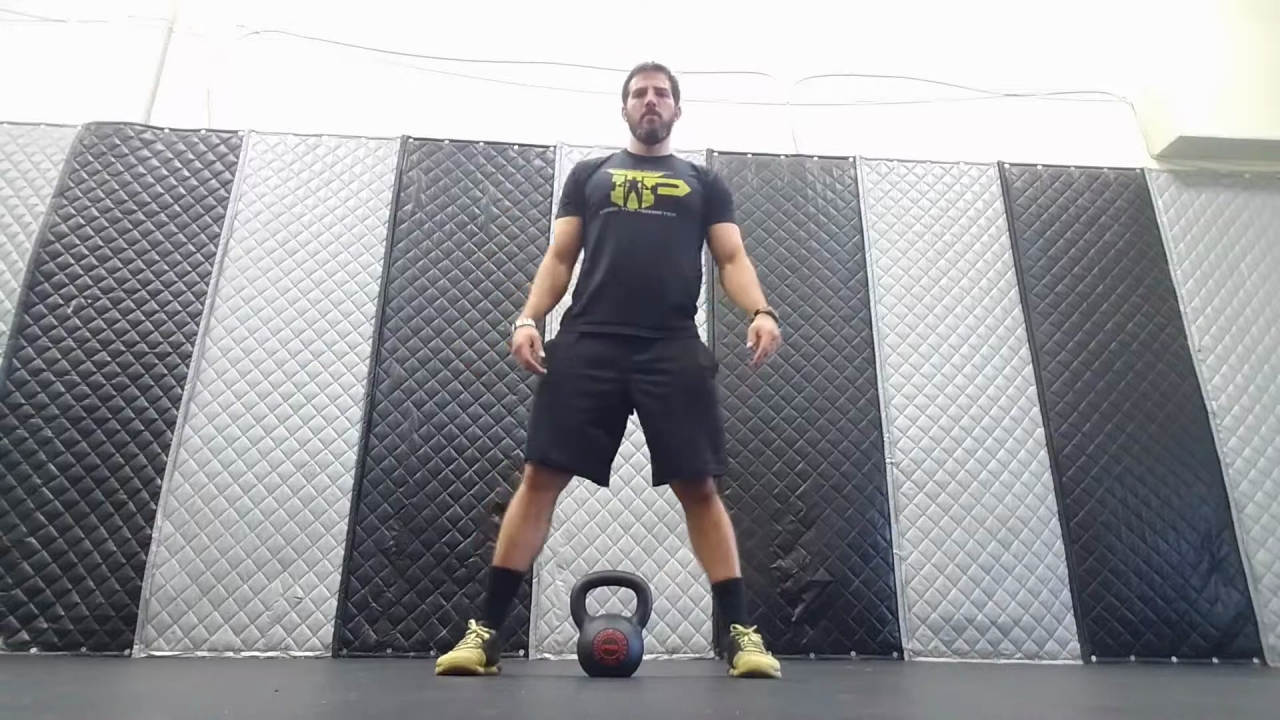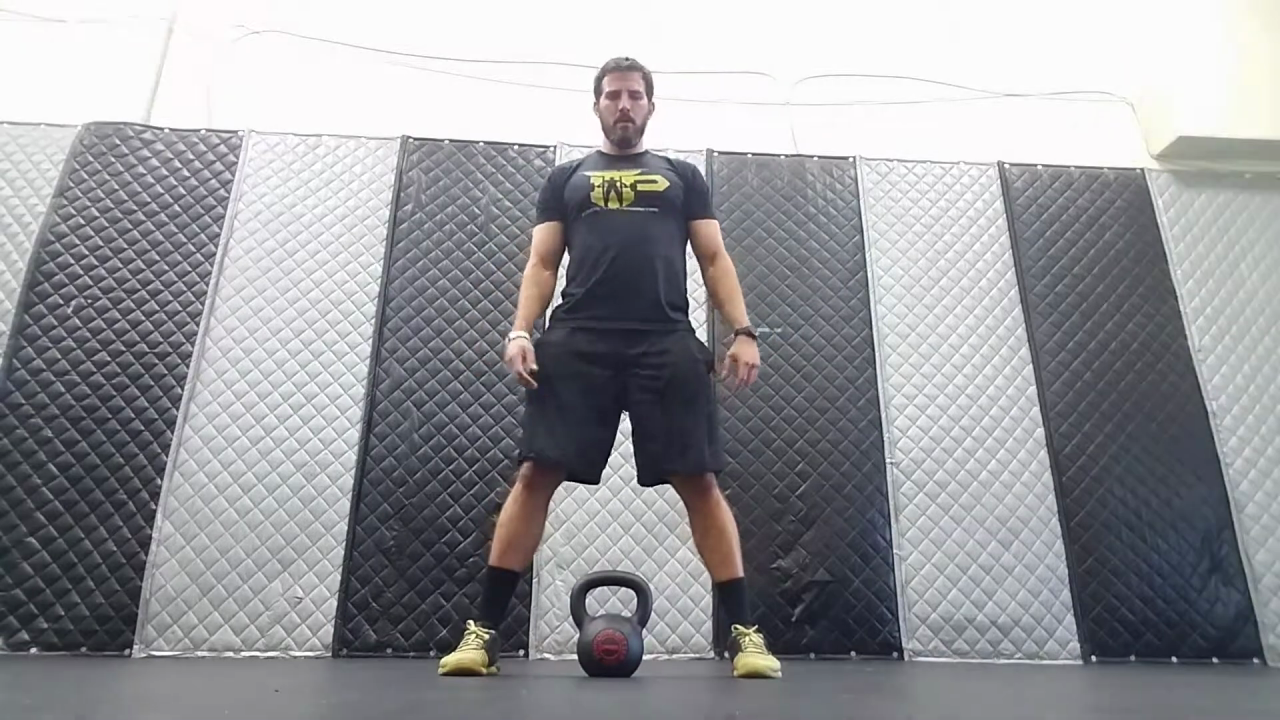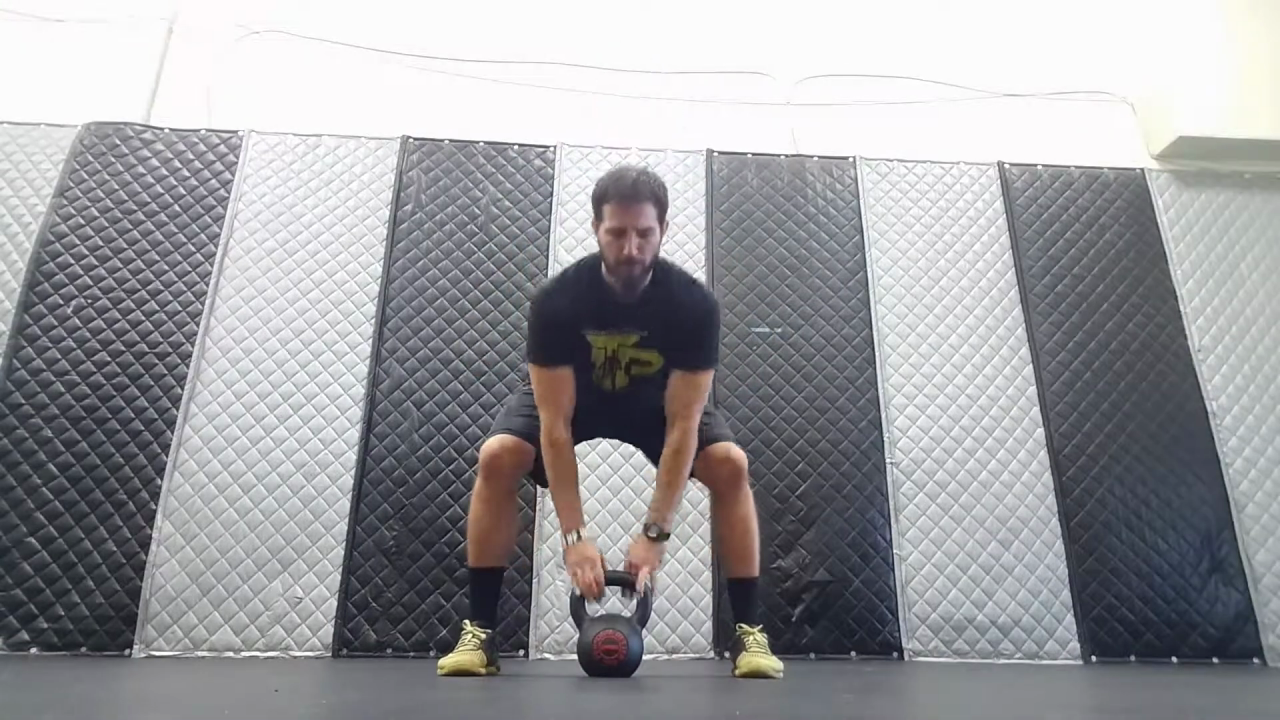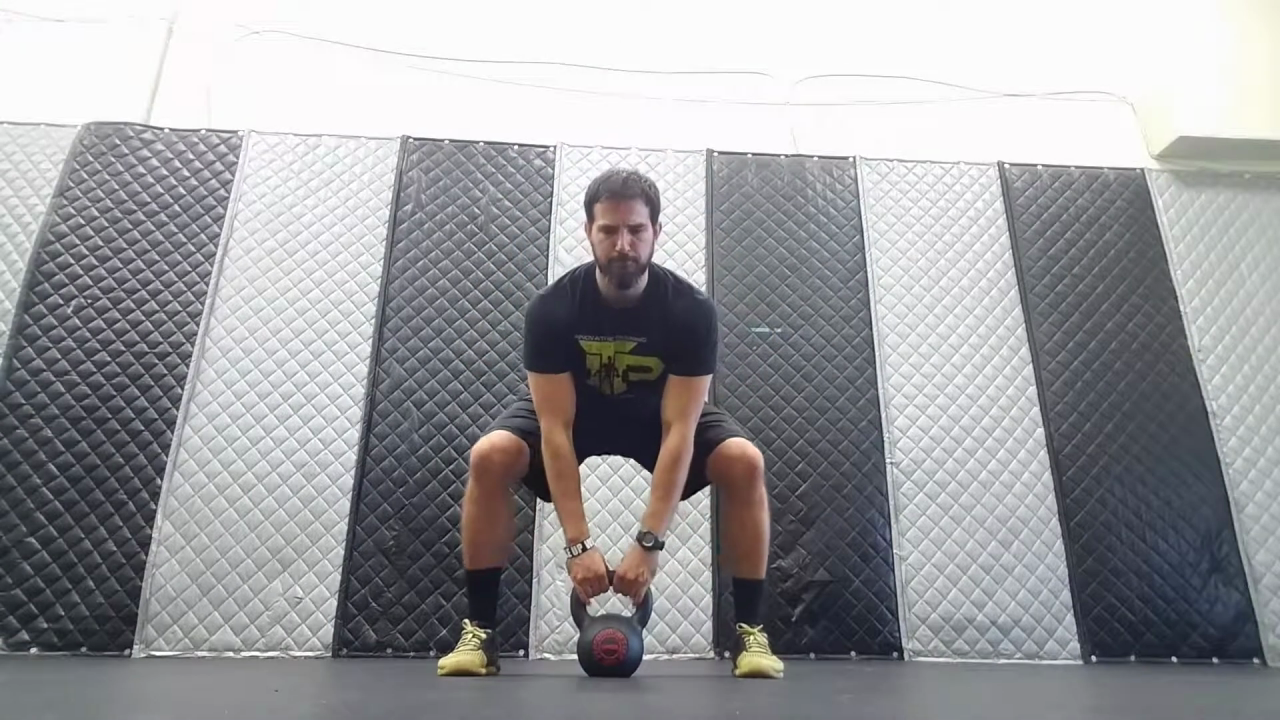
dt=0.7s
person 1, frame 1
left shoulder: (704, 182)
right shoulder: (588, 174)
left elbow: (732, 259)
right elbow: (559, 257)
left wrist: (761, 311)
right wrist: (528, 318)
left hip: (672, 349)
right hip: (585, 343)
left knee: (699, 487)
right knee: (540, 477)
left ankle: (740, 631)
right ankle: (485, 631)
person 1, frame 2
left shoulder: (682, 175)
right shoulder: (567, 177)
left elbow: (715, 260)
right elbow: (541, 264)
left wrist: (743, 331)
right wrist: (521, 330)
left hip: (666, 344)
right hip: (577, 342)
left knee: (699, 483)
right knee: (537, 476)
left ankle: (744, 632)
right ankle: (483, 631)
person 1, frame 3
left shoulder: (693, 304)
right shoulder: (557, 301)
left elbow: (682, 424)
right elbow: (555, 424)
left wrist: (654, 534)
right wrist: (575, 537)
left hip: (655, 404)
right hip: (570, 402)
left knee: (731, 466)
right knee: (497, 459)
left ankle: (749, 632)
right ankle: (479, 631)
person 1, frame 4
left shoulder: (691, 311)
right shoulder: (551, 309)
left elbow: (678, 432)
right elbow: (557, 432)
left wrist: (649, 542)
right wrist: (577, 544)
left hip: (656, 414)
right hip: (571, 410)
left knee: (744, 462)
right knee: (489, 457)
left ankle: (749, 631)
right ankle: (479, 631)
